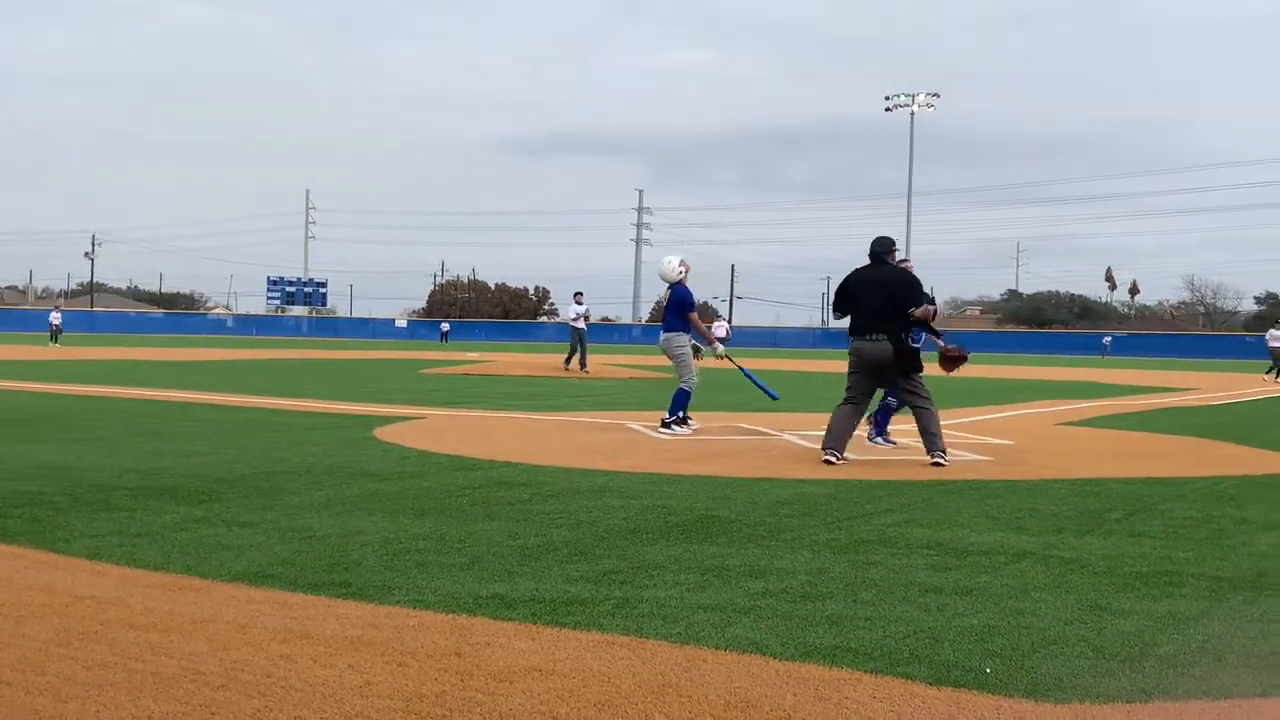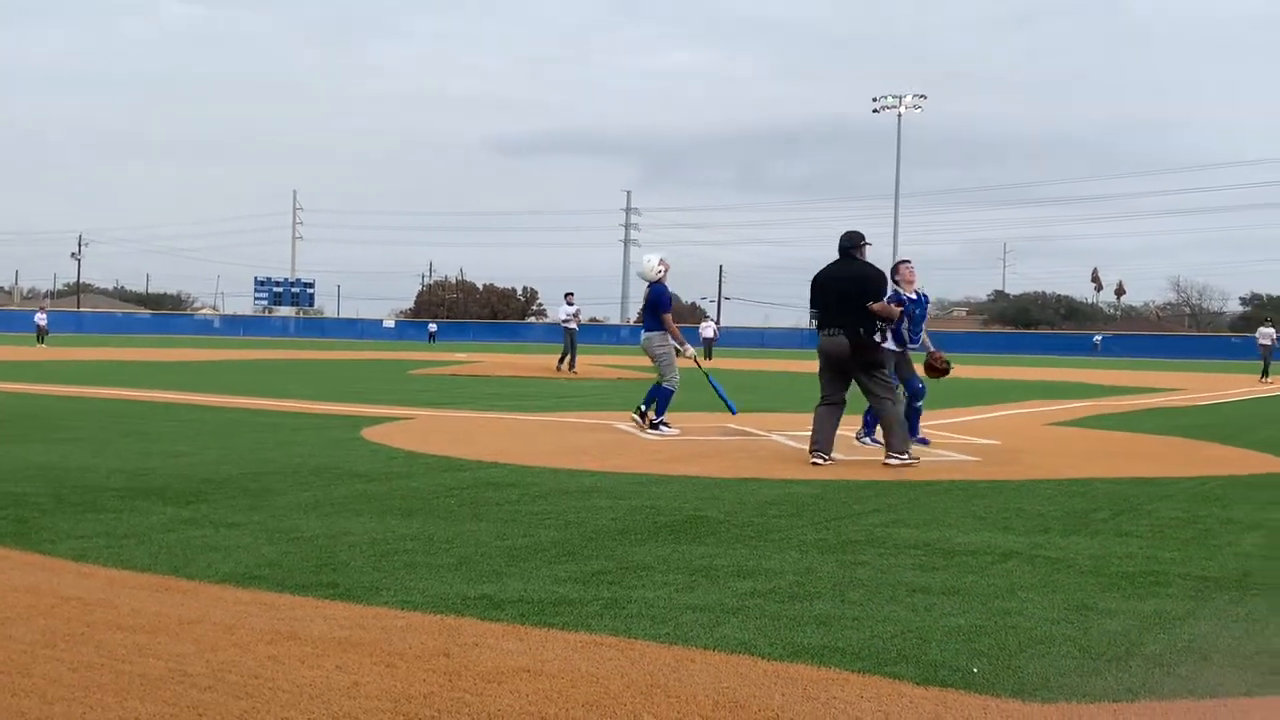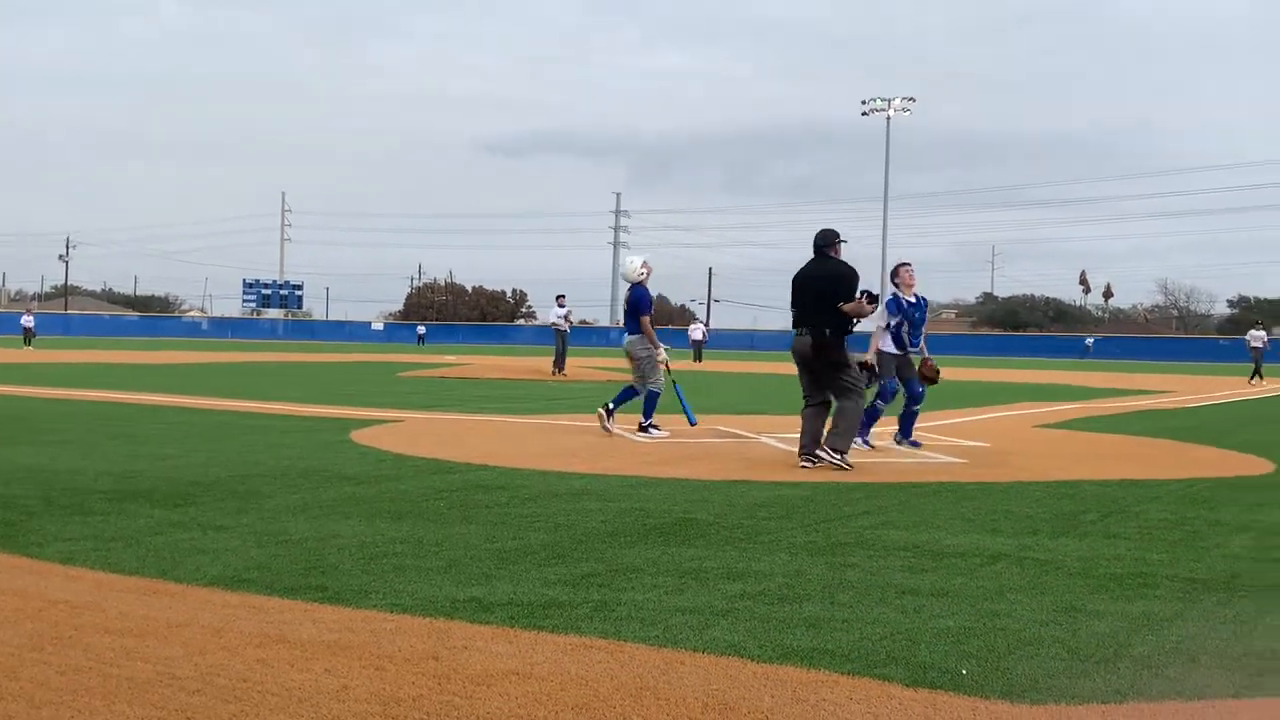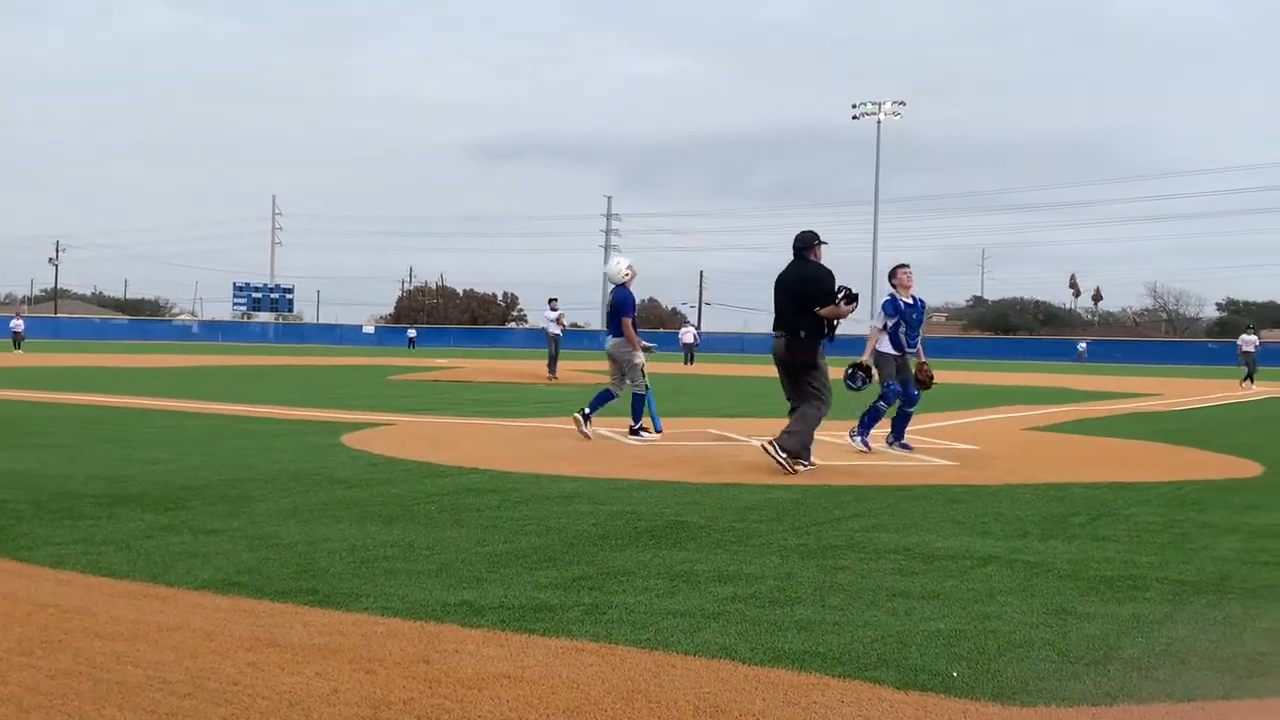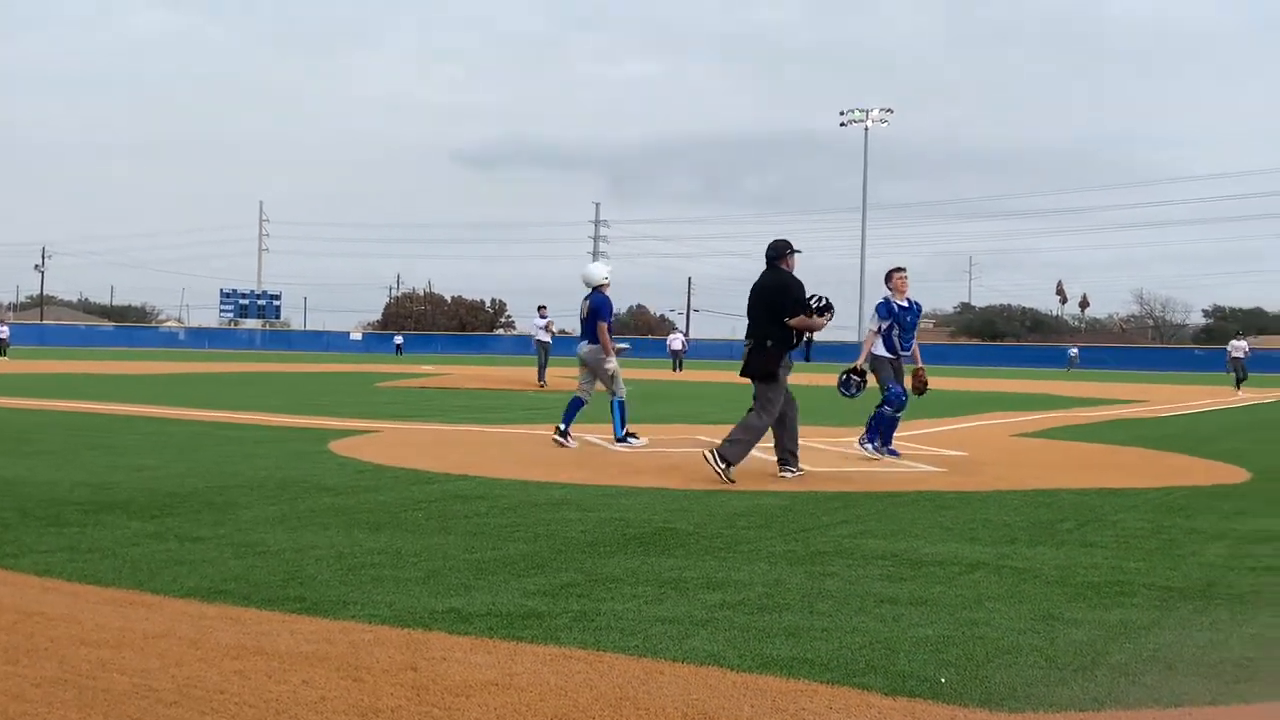
dt=0.1s
person 1, frame 1
left shoulder: (853, 278)
right shoulder: (904, 277)
left elbow: (837, 313)
right elbow: (917, 312)
right wrist: (928, 313)
left hip: (860, 347)
right hip: (894, 348)
left knee: (853, 400)
right knee: (921, 400)
left ankle: (831, 449)
right ankle: (936, 451)
person 1, frame 2
left shoulder: (823, 274)
right shoulder: (872, 272)
left elbow: (815, 313)
right elbow: (877, 307)
right wrist: (894, 313)
left hip: (827, 342)
right hip: (858, 343)
left knee: (830, 400)
right knee: (886, 396)
left ankle: (819, 450)
right ankle: (897, 450)
person 1, frame 3
left shoulder: (802, 273)
right shoulder: (843, 270)
right elbow: (848, 307)
right wrist: (867, 310)
left hip: (801, 341)
right hip: (828, 343)
left knee: (815, 400)
right knee: (853, 395)
left ankle: (809, 454)
right ankle: (834, 449)
person 1, frame 4
left shoulder: (783, 275)
right shoulder: (821, 273)
right elbow: (825, 311)
right wrist: (844, 311)
left hip: (781, 343)
right hip: (804, 345)
left knee: (800, 402)
right knee: (817, 401)
left ankle: (799, 457)
right ankle: (783, 446)
person 1, frame 5
left shoulder: (761, 283)
right shoulder: (790, 282)
right elbow: (795, 320)
left wrist: (807, 321)
right wrist: (817, 324)
left hip: (758, 353)
right hip: (773, 356)
left knee: (786, 408)
right knee: (764, 412)
left ankle: (789, 464)
right ankle: (722, 456)
person 2, frame 1
left shoulder: (922, 297)
left elbow: (924, 325)
left wrist: (939, 343)
left hip: (908, 350)
right knee: (896, 390)
left ankle: (877, 421)
right ankle: (877, 431)
person 2, frame 2
left shoulder: (922, 299)
right shoulder: (893, 298)
left elbow: (920, 328)
left wrist: (930, 349)
left hip: (903, 352)
right hip: (887, 351)
left knee: (917, 390)
left ankle: (912, 433)
right ankle: (866, 432)
person 2, frame 3
left shoulder: (922, 303)
right shoulder: (893, 302)
right elbow: (880, 329)
left wrist: (925, 355)
right wrist: (870, 355)
left hip: (905, 356)
right hip: (888, 354)
left knee: (917, 393)
right knee: (888, 392)
left ankle: (904, 435)
right ankle: (861, 432)
person 2, frame 4
left shoulder: (919, 304)
right shoulder: (890, 303)
right elbow: (876, 330)
left wrist: (922, 359)
right wrist: (866, 355)
left hip: (902, 357)
right hip: (885, 355)
left knee: (912, 396)
right knee: (891, 393)
left ankle: (896, 438)
right ankle: (860, 431)
person 2, frame 5
left shoulder: (915, 308)
right shoulder: (885, 307)
left elbow: (913, 337)
right elbow: (872, 333)
left wrist: (919, 363)
right wrist: (862, 359)
left hip: (897, 360)
right hip: (881, 358)
left knee: (900, 400)
right knee: (893, 396)
left ankle: (883, 443)
right ankle: (868, 438)
person 3, frame 1
left shoulder: (672, 289)
right shoulder: (683, 292)
right elbow: (695, 323)
left wrist: (689, 343)
right wrist: (714, 343)
left hip: (667, 338)
right hip: (677, 339)
left knee: (686, 378)
right knee: (688, 381)
left ankle: (678, 415)
right ankle: (670, 421)
person 3, frame 2
left shoulder: (651, 289)
right shoulder: (662, 291)
right elbow: (668, 324)
left wrist: (671, 343)
right wrist: (685, 346)
left hip: (648, 337)
right hip: (658, 338)
left knee: (665, 379)
right knee: (671, 380)
left ankle: (642, 411)
right ankle: (656, 422)
person 3, frame 3
left shoulder: (632, 291)
right shoulder: (643, 293)
right elbow: (645, 325)
left wrist: (656, 344)
right wrist: (659, 349)
left hip: (630, 340)
right hip: (640, 341)
left knee: (639, 383)
right knee: (656, 382)
left ankle: (609, 408)
right ankle: (646, 425)
person 3, frame 4
left shoulder: (615, 293)
right shoulder: (626, 295)
right elbow: (626, 327)
left wrist: (641, 343)
right wrist: (637, 352)
left hip: (612, 343)
right hip: (623, 344)
left knee: (616, 386)
right knee: (640, 384)
left ankle: (585, 414)
right ankle: (636, 428)
person 3, frame 5
left shoulder: (587, 300)
right shoulder: (603, 300)
right elbow: (602, 331)
left wrist: (613, 346)
right wrist: (610, 357)
left hip: (583, 349)
right hip: (596, 350)
left knee: (583, 393)
right knee: (617, 392)
left ankle: (562, 430)
right ankle: (622, 435)
